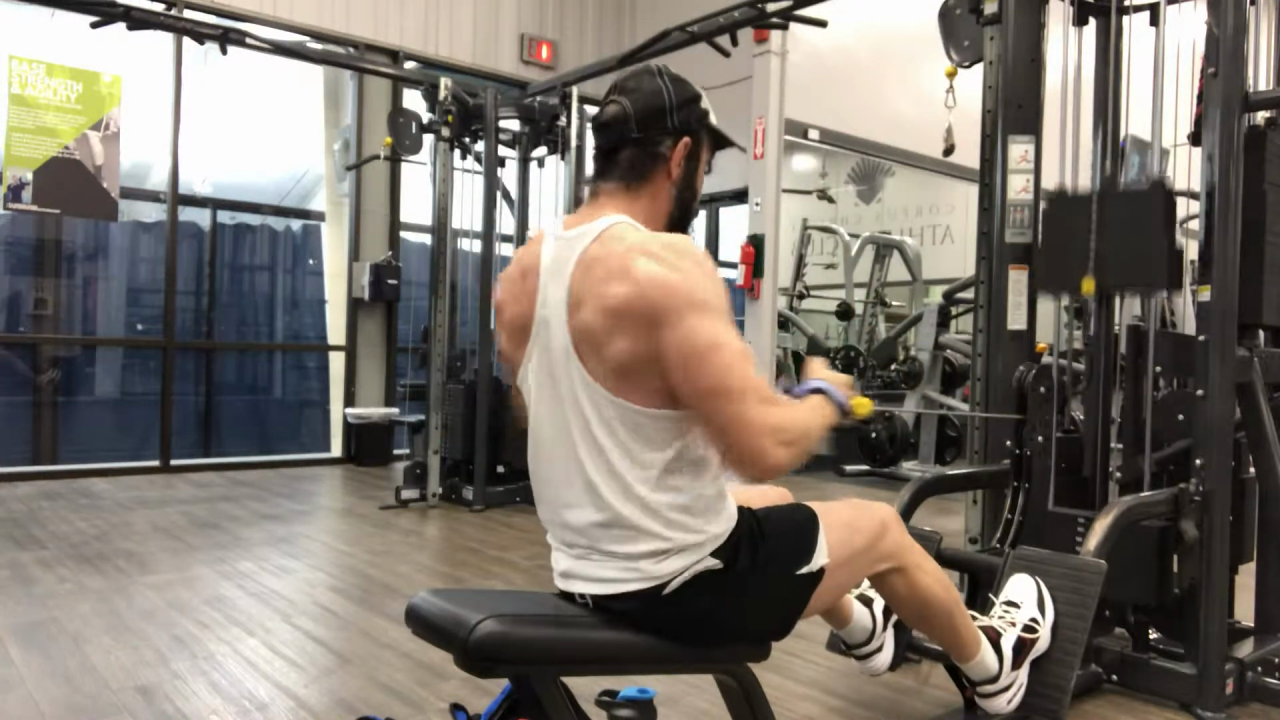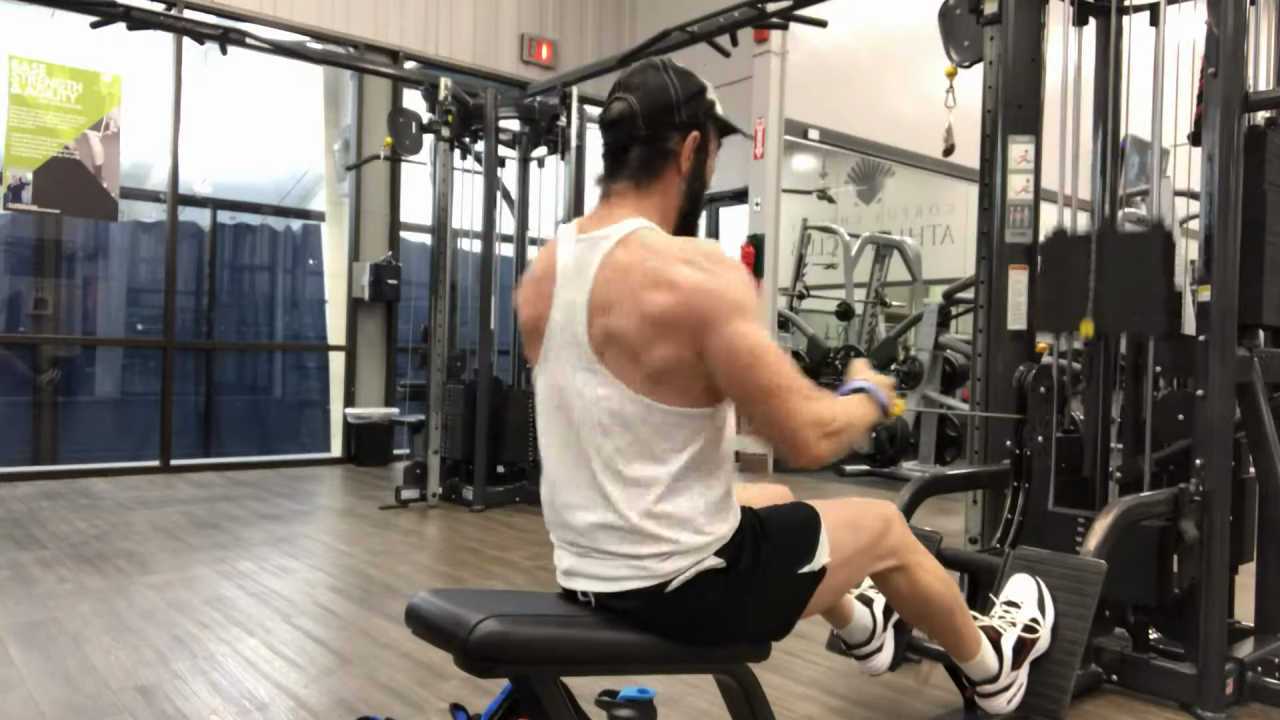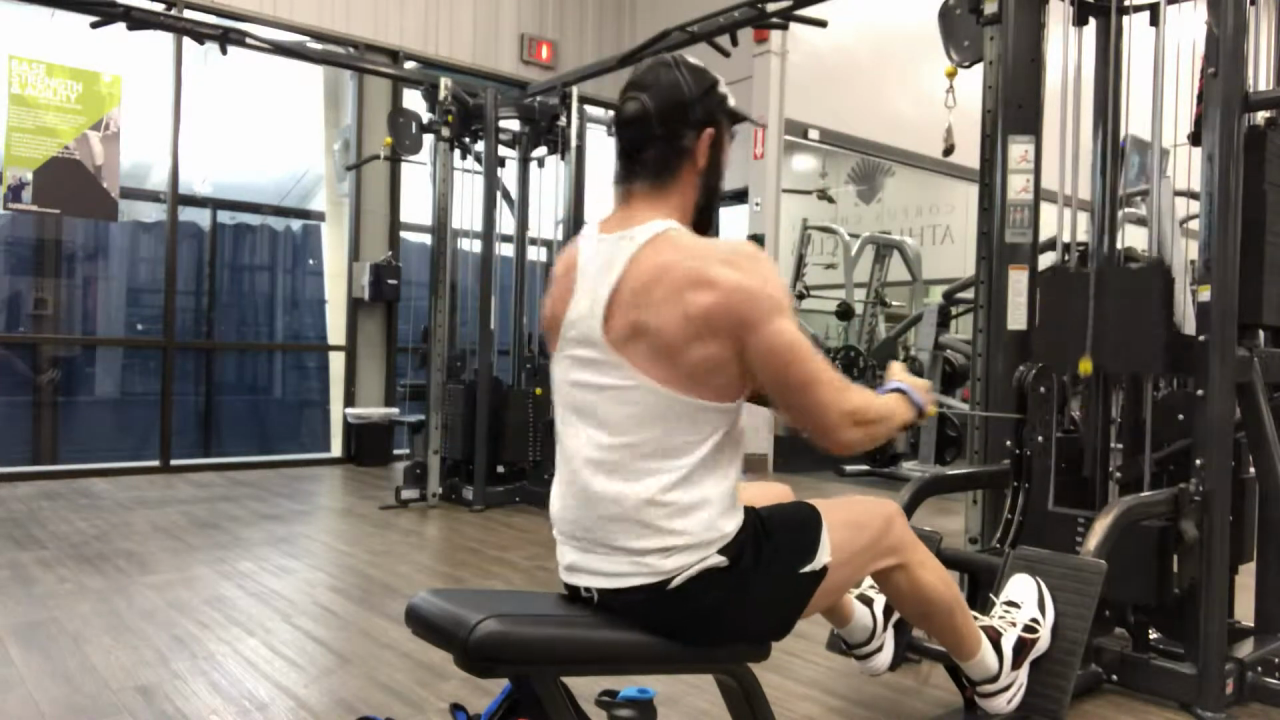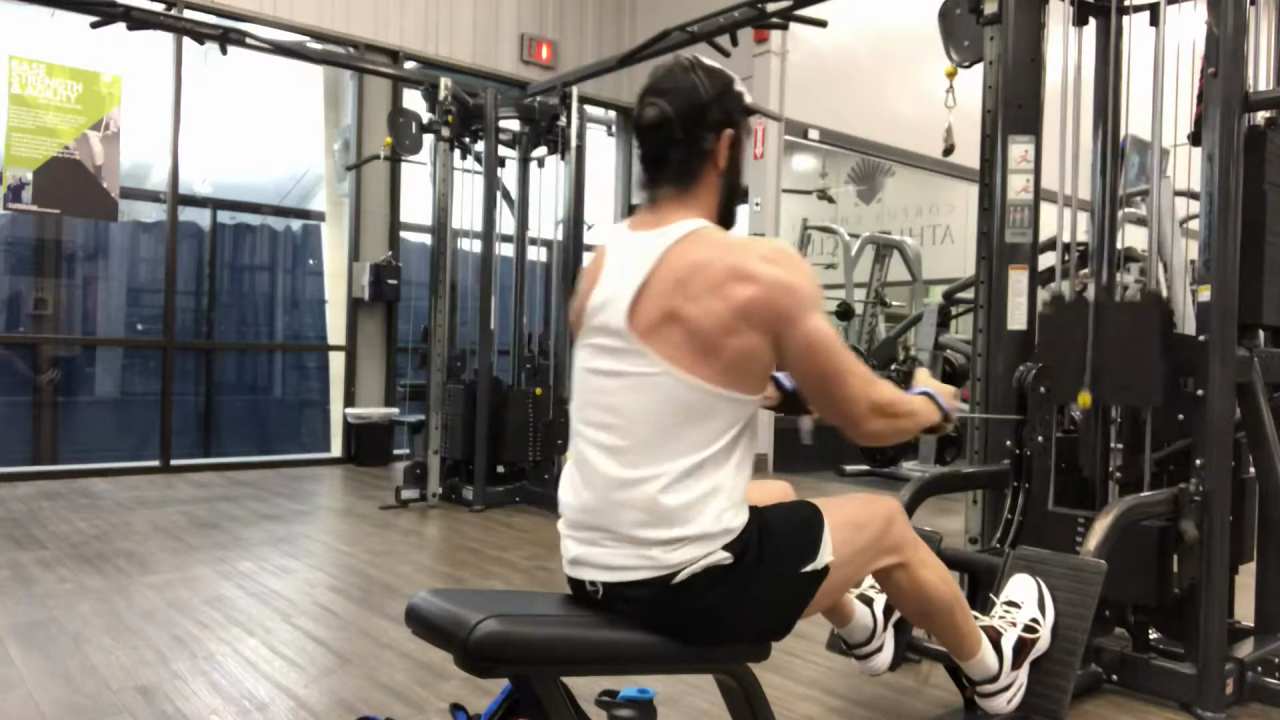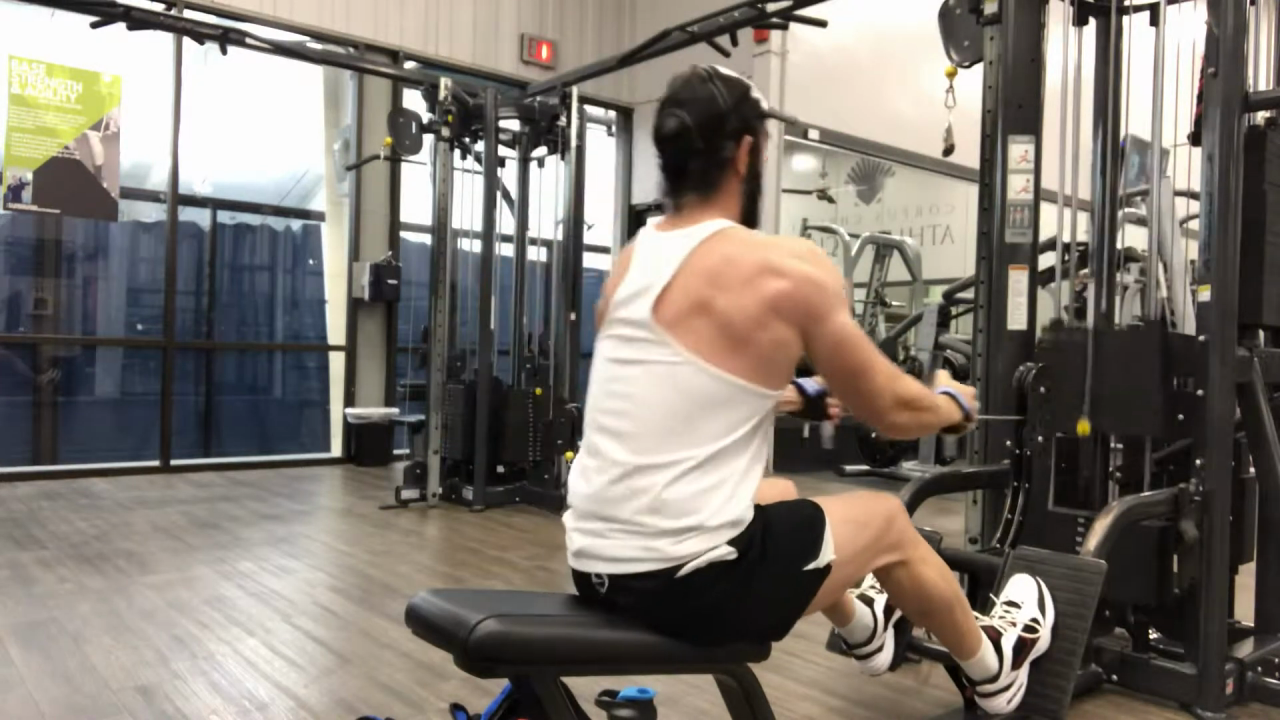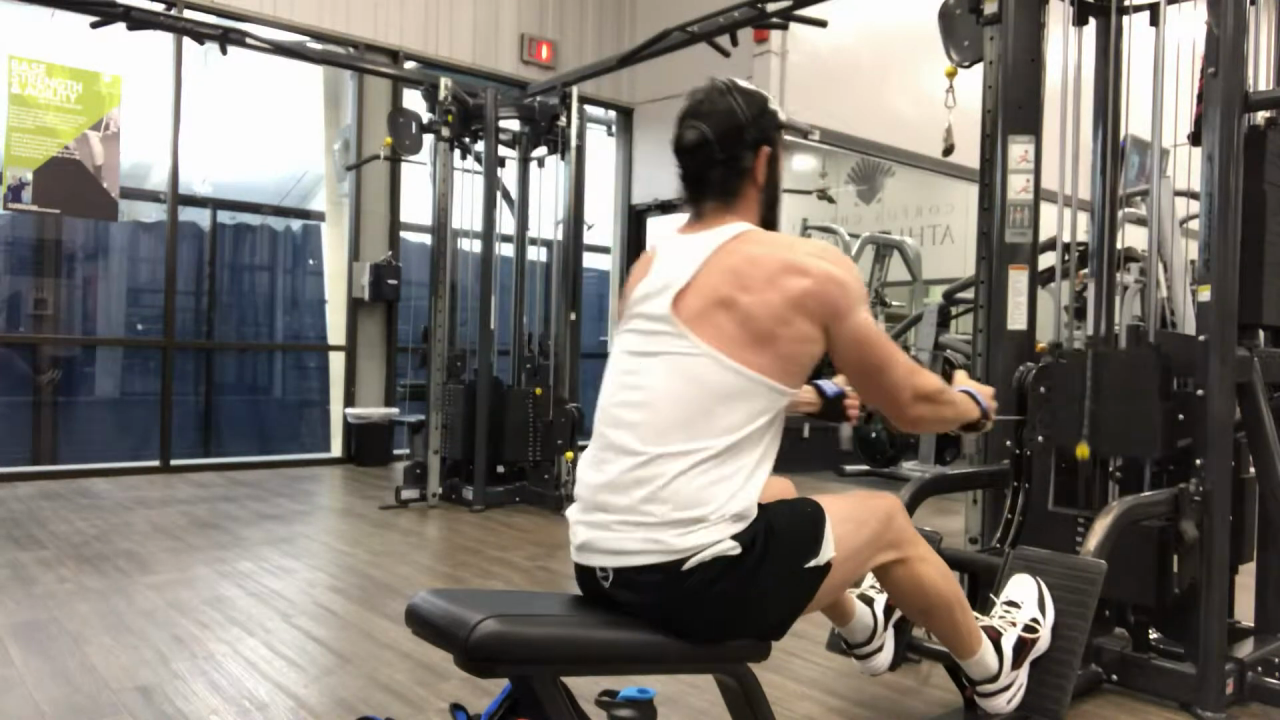
dt=0.1s
person 1, frame 1
left shoulder: (523, 270)
right shoulder: (664, 267)
right elbow: (767, 451)
right wrist: (823, 396)
left hip: (587, 577)
right hip: (681, 584)
left knee: (774, 505)
right knee: (877, 526)
left ankle: (865, 629)
person 1, frame 2
left shoulder: (544, 267)
right shoulder: (690, 274)
right elbow: (809, 439)
right wrist: (868, 398)
left hip: (585, 574)
right hip: (680, 588)
left knee: (769, 499)
right knee: (880, 525)
left ankle: (864, 628)
person 1, frame 3
left shoulder: (571, 264)
right shoulder: (724, 274)
right elbow: (845, 427)
right wrist: (906, 398)
left hip: (589, 574)
right hip: (682, 585)
left knee: (773, 498)
right knee: (882, 524)
left ankle: (865, 629)
person 1, frame 4
left shoulder: (602, 260)
right shoulder: (757, 270)
right elbow: (867, 418)
right wrist: (934, 406)
left hip: (592, 570)
right hip: (684, 583)
left knee: (775, 496)
right knee: (884, 522)
left ankle: (864, 628)
person 1, frame 5
left shoulder: (631, 259)
right shoulder: (786, 268)
right elbow: (892, 410)
right wrist: (955, 404)
left hip: (597, 566)
right hip: (688, 578)
left knee: (778, 495)
right knee: (885, 521)
left ankle: (864, 627)
person 1, frame 6
left shoulder: (650, 265)
right shoulder: (808, 270)
right elbow: (909, 404)
left wrist: (820, 397)
right wrist: (973, 404)
left hip: (598, 561)
right hip: (691, 575)
left knee: (778, 494)
right knee: (884, 519)
left ankle: (866, 629)
right ankle: (992, 668)
